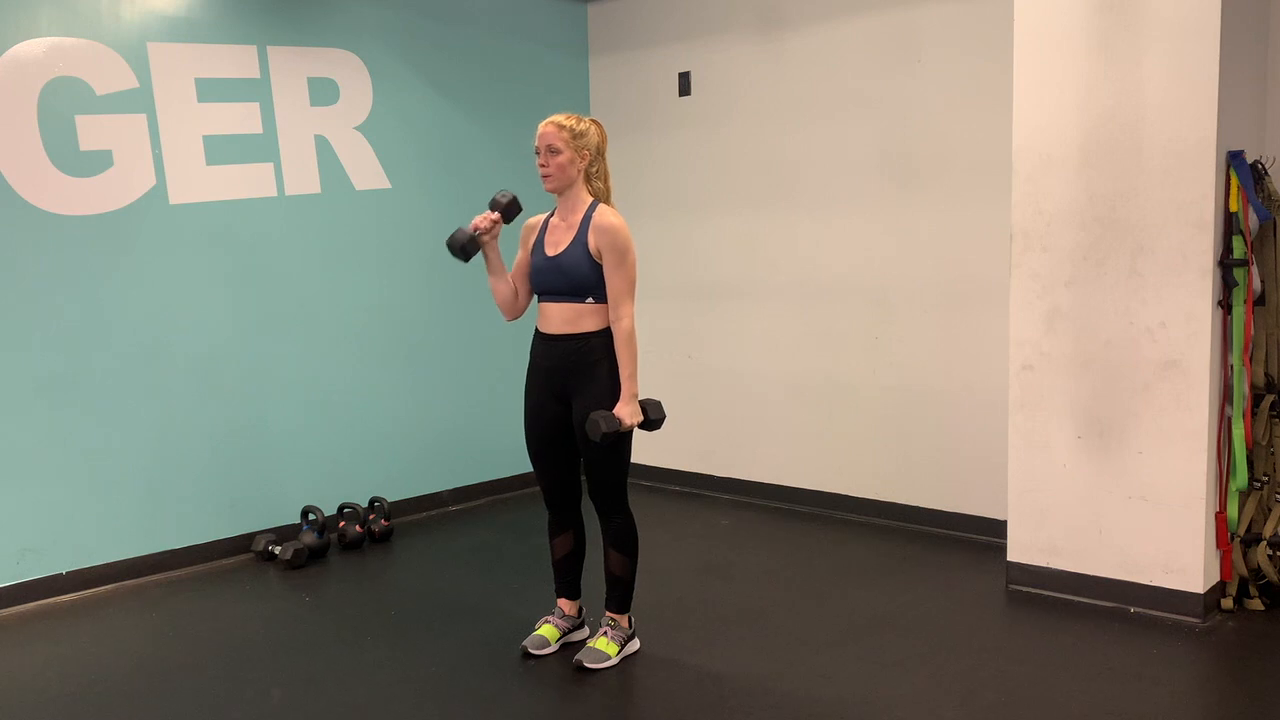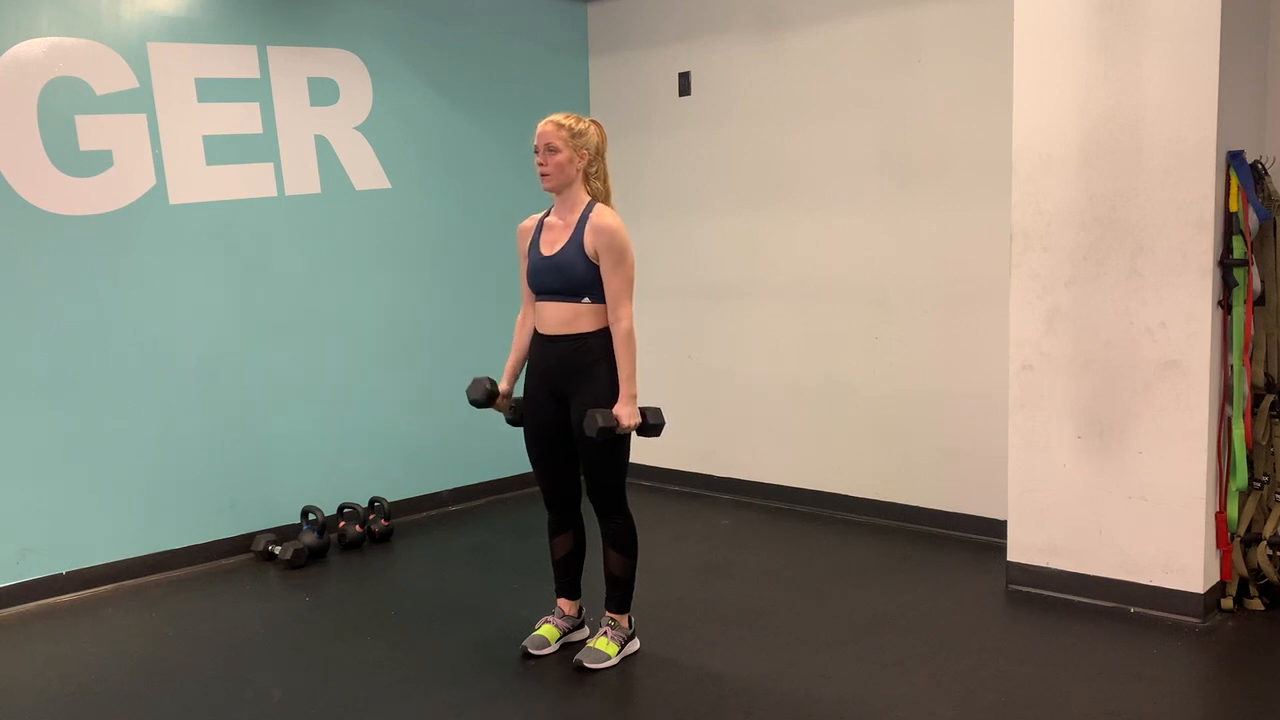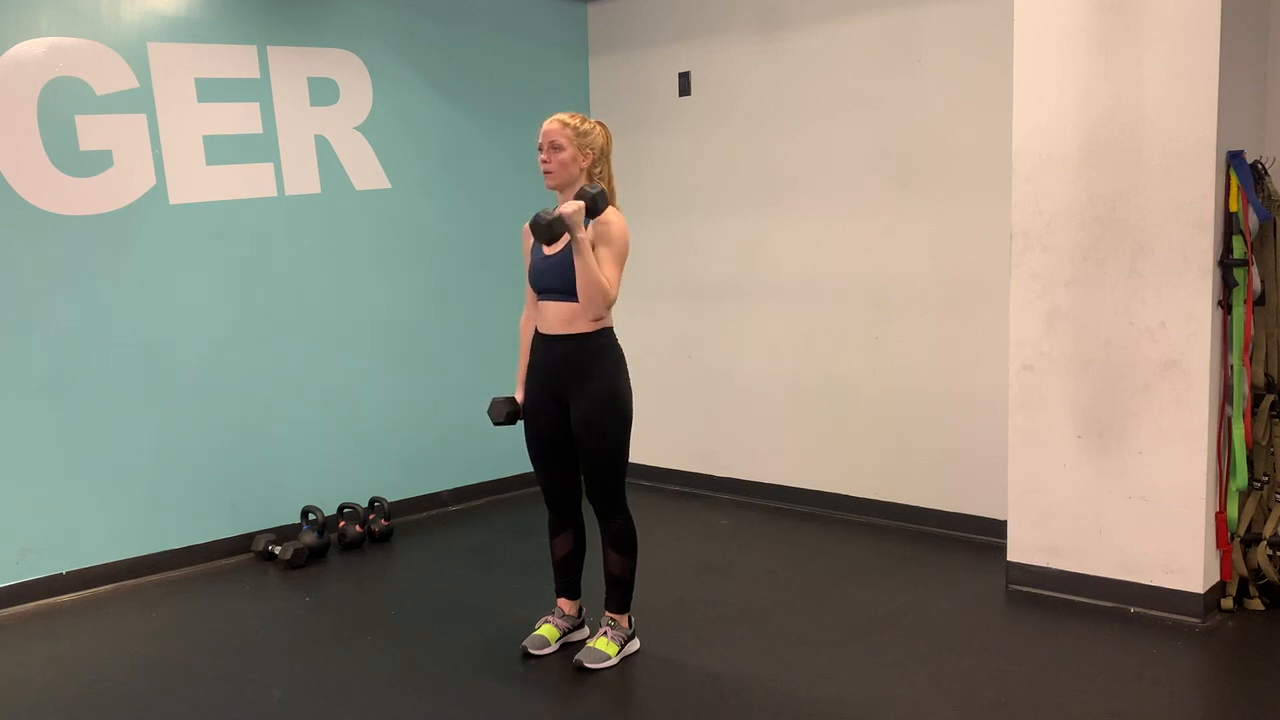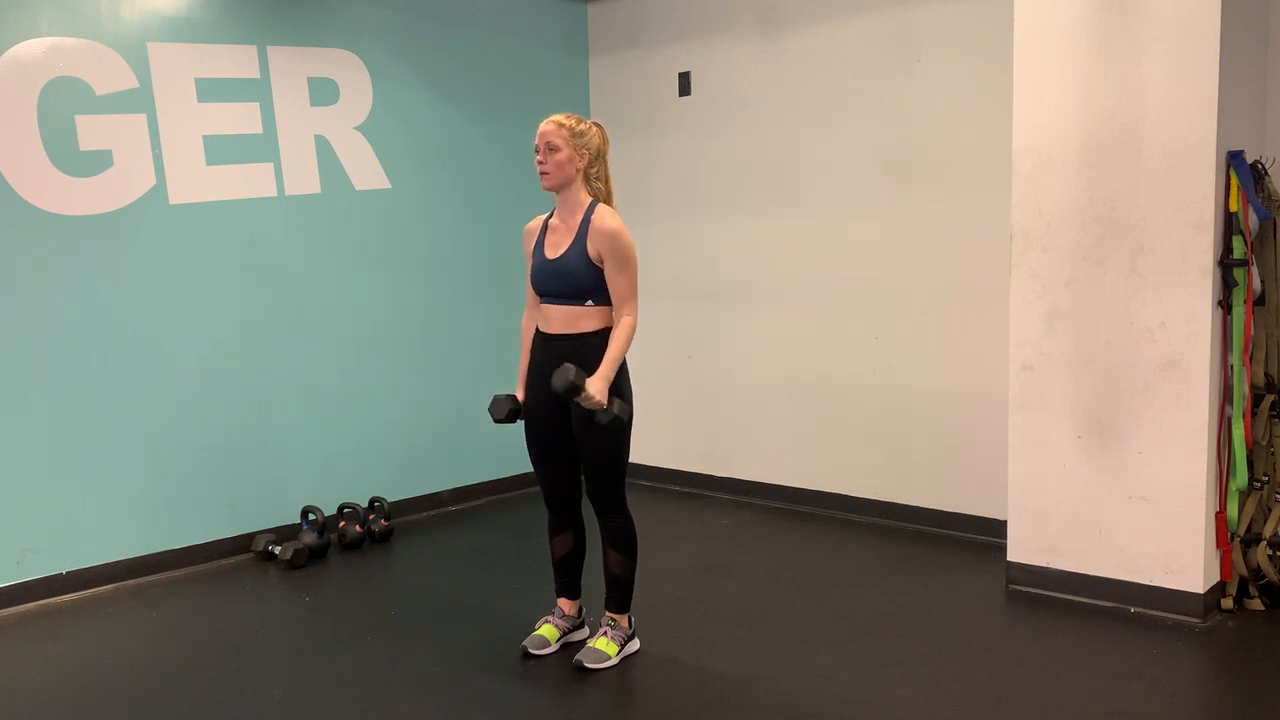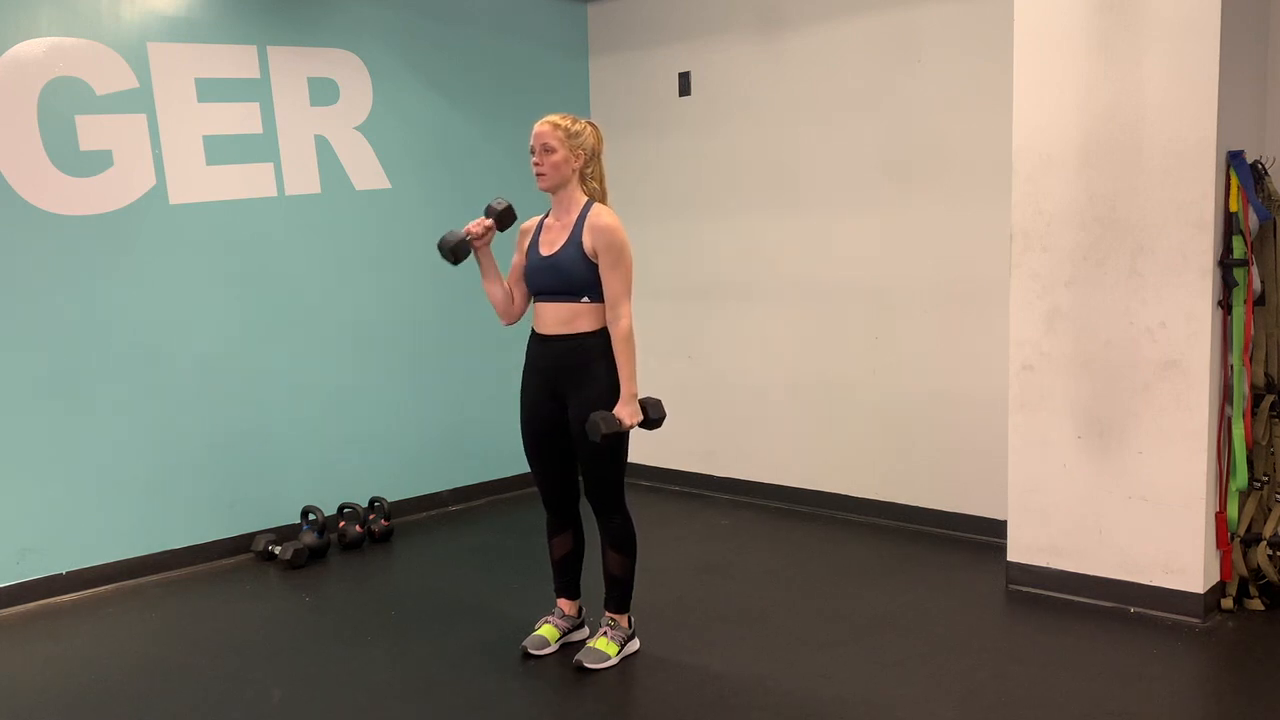
dt=1s
person 1, frame 1
left shoulder: (606, 225)
right shoulder: (533, 228)
left elbow: (622, 316)
right elbow: (511, 307)
left wrist: (629, 394)
right wrist: (489, 248)
left hip: (595, 367)
right hip: (544, 367)
left knee: (608, 499)
right knee: (557, 498)
left ankle: (619, 624)
right ankle: (567, 611)
person 1, frame 2
left shoulder: (604, 225)
right shoulder: (530, 229)
left elbow: (622, 316)
left wrist: (627, 396)
right wrist: (508, 378)
left hip: (592, 367)
right hip: (545, 371)
left knee: (607, 500)
right knee: (557, 499)
left ankle: (619, 623)
right ankle: (567, 611)
person 1, frame 3
left shoulder: (605, 222)
right shoulder: (535, 228)
left elbow: (598, 305)
right elbow: (531, 311)
left wrist: (578, 234)
right wrist: (521, 382)
left hip: (594, 367)
right hip: (546, 370)
left knee: (607, 500)
right knee: (558, 499)
left ankle: (619, 624)
right ankle: (568, 611)
person 1, frame 4
left shoulder: (605, 226)
right shoulder: (535, 230)
left elbow: (627, 315)
left wrist: (604, 377)
right wrist: (522, 382)
left hip: (594, 374)
right hip: (546, 372)
left knee: (606, 500)
right knee: (557, 499)
left ankle: (619, 623)
right ankle: (567, 610)
person 1, frame 5
left shoulder: (602, 224)
right shoulder: (529, 230)
left elbow: (620, 315)
right elbow: (511, 310)
left wrist: (628, 394)
right wrist: (483, 255)
left hip: (590, 368)
right hip: (540, 368)
left knee: (605, 499)
right knee: (555, 499)
left ankle: (619, 623)
right ankle: (566, 611)
